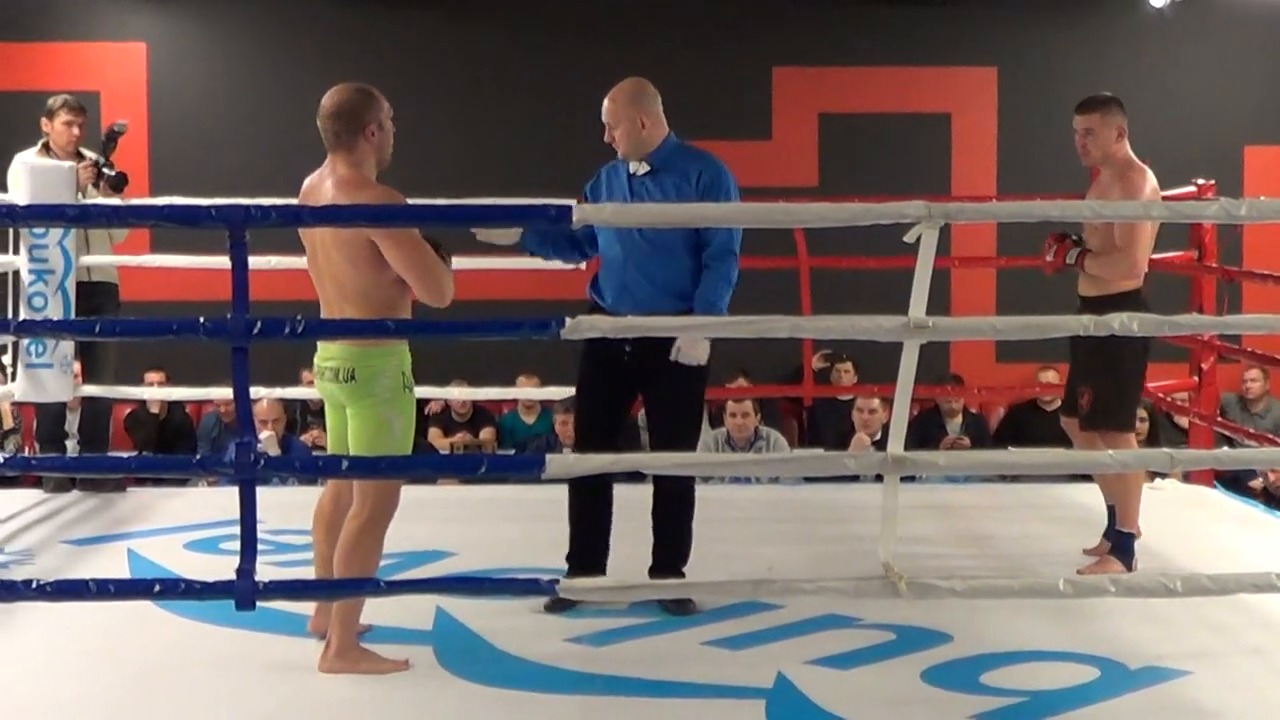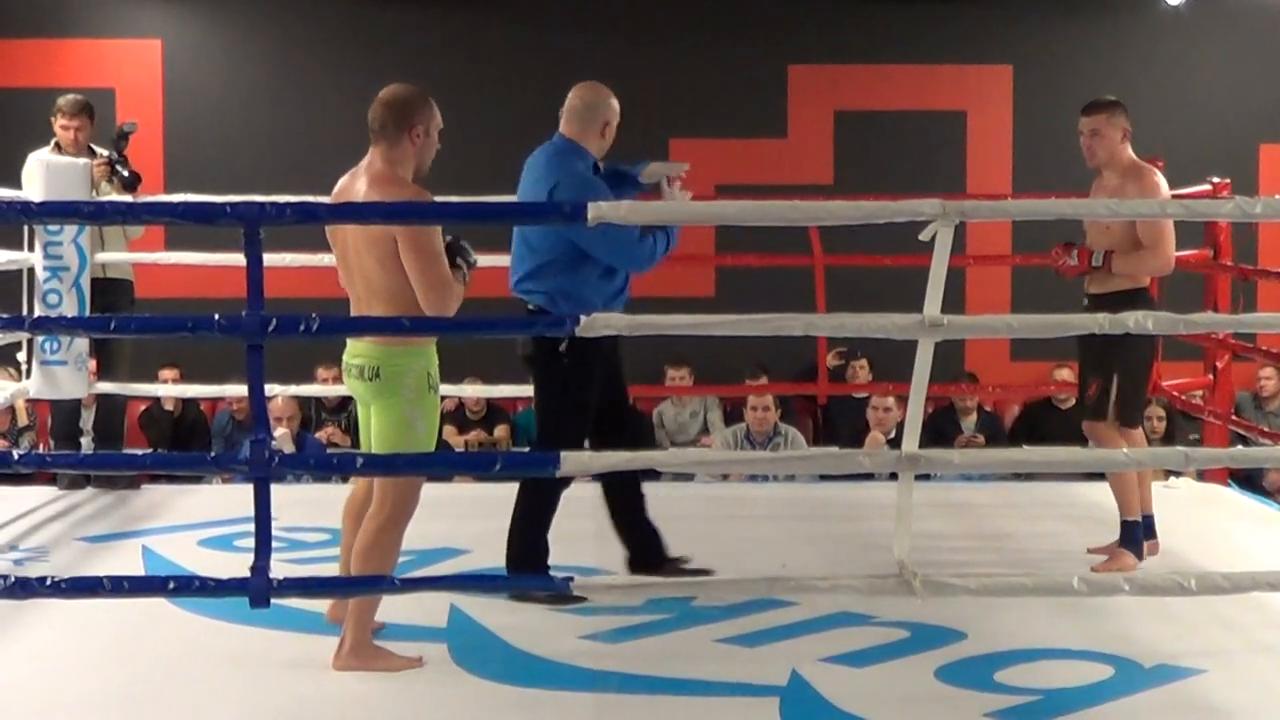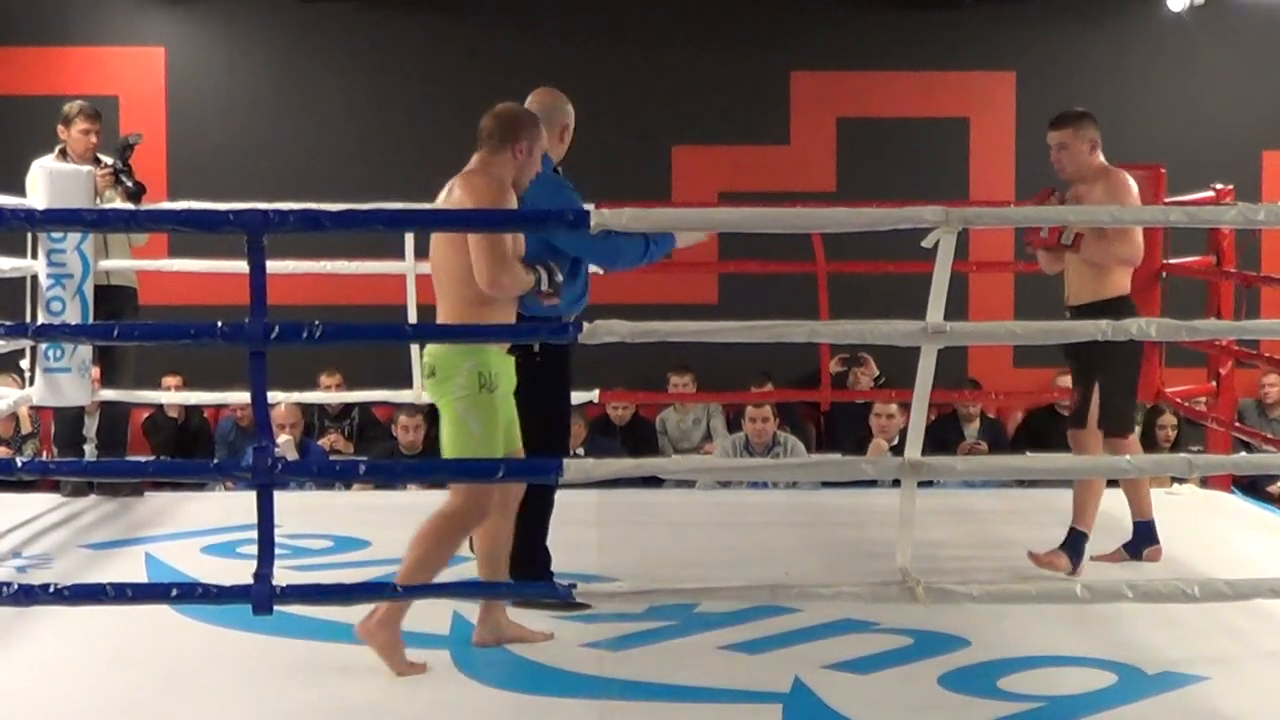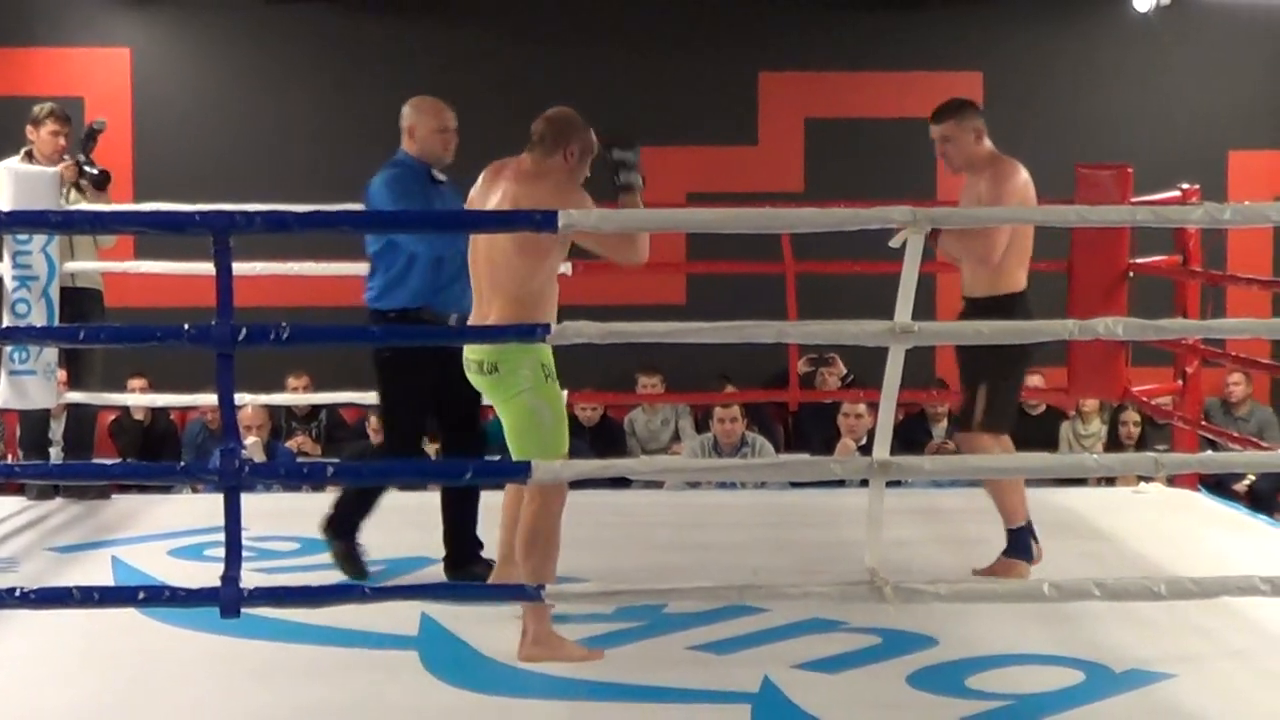
dt=0.7s
person 1, frame 1
left shoulder: (313, 189)
right shoulder: (376, 200)
right elbow: (438, 291)
left wrist: (408, 256)
right wrist: (435, 258)
left hip: (332, 355)
right hip: (375, 361)
left knee: (342, 485)
right knee: (375, 501)
left ankle: (326, 610)
right ankle: (342, 646)
person 1, frame 2
left shoulder: (347, 188)
right shoulder: (408, 200)
right elbow: (440, 304)
left wrist: (432, 261)
right wrist: (459, 266)
left hip: (364, 352)
right hip: (402, 362)
left knee: (371, 485)
right knee: (396, 501)
left ankle: (345, 598)
right ankle: (356, 642)
person 1, frame 3
left shoulder: (458, 190)
right shoulder: (489, 191)
right elbow: (496, 278)
left wrist: (531, 282)
right wrist: (536, 275)
left hip: (475, 360)
right hip: (470, 363)
left knee: (508, 486)
right knee: (471, 502)
left ankle: (493, 619)
right ankle: (385, 618)
person 1, frame 4
left shoulder: (494, 176)
right shoulder: (553, 191)
right elbow: (632, 251)
right wrist: (628, 177)
left hip: (486, 350)
right hip: (517, 356)
left knee: (528, 468)
right knee: (547, 489)
left ankle: (509, 570)
right ankle: (537, 633)
person 2, frame 1
left shoulder: (704, 174)
right shoulder: (607, 178)
left elbow: (722, 258)
right elbow: (579, 243)
left wrist: (702, 324)
right wrist: (521, 235)
left hip: (675, 341)
right hip: (609, 333)
left knee: (673, 461)
right knee: (591, 452)
left ankle: (667, 574)
right ankle: (584, 571)
person 2, frame 2
left shoulder: (549, 161)
right shoulder: (568, 180)
right elbow: (634, 252)
left wrist: (638, 176)
left hip: (578, 329)
right hip: (562, 336)
left knee: (622, 438)
right knee: (555, 450)
left ankle: (646, 553)
right ankle: (526, 571)
person 2, frame 3
right shoulder: (543, 185)
right elbow: (608, 250)
left wrist: (594, 225)
right wrist: (671, 238)
left hip: (515, 329)
right hip: (536, 335)
left knee: (533, 448)
right knee: (543, 455)
left ankle: (518, 560)
right ankle: (528, 576)
person 2, frame 4
left shoulder: (443, 187)
right shoulder: (391, 185)
right elbow: (432, 241)
left hip: (447, 332)
right hip: (402, 331)
left knee: (466, 445)
right knee: (402, 446)
left ankle: (463, 557)
right ankle: (342, 529)
person 3, frame 1
left shoulder: (1133, 182)
right shoulder: (1106, 180)
left elbow: (1131, 264)
left wrist: (1071, 256)
right wrist: (1069, 248)
left hip: (1119, 317)
right hip: (1095, 313)
left knee: (1116, 432)
right knee: (1076, 422)
left ankle: (1123, 548)
right ankle: (1118, 517)
person 3, frame 2
left shoulder: (1145, 182)
right shoulder: (1100, 184)
left elbow: (1163, 259)
left wrist: (1094, 260)
right wrist: (1075, 258)
left hip: (1129, 312)
right hip: (1099, 310)
left knee: (1100, 423)
right knee: (1122, 425)
left ankle: (1131, 538)
right ankle: (1143, 529)
person 3, frame 3
left shoulder: (1116, 184)
right shoulder: (1075, 194)
left elbow: (1131, 251)
right elbow: (1052, 265)
left wrist: (1068, 237)
right wrist: (1044, 231)
left hip: (1110, 321)
right hip: (1085, 322)
left knee: (1086, 432)
right knee: (1117, 433)
left ankle: (1073, 547)
right ankle: (1144, 537)
person 3, frame 4
left shoulder: (1004, 176)
right shoulder: (977, 179)
left elbow: (989, 251)
left wrist: (940, 230)
right wrist: (936, 237)
left hip: (1002, 317)
right hip: (981, 315)
left knee: (976, 435)
right knee: (986, 433)
left ankle: (1018, 545)
right ankle: (1020, 543)
person 4, frame 1
left shoulder: (95, 165)
right shoulder: (26, 163)
left elbow: (119, 235)
left wrist: (110, 199)
right wrist: (72, 187)
left hip: (100, 282)
left knee: (101, 378)
person 4, frame 2
left shoulder: (108, 162)
right shoulder: (39, 162)
left elbow: (134, 230)
left wrist: (123, 192)
right wrist: (87, 186)
left hip: (115, 280)
left knee: (116, 374)
right ankle: (68, 465)
person 4, frame 3
left shoulder: (112, 169)
right shoulder: (45, 169)
left elbow: (139, 238)
left wrist: (127, 197)
right wrist: (91, 193)
left hip: (119, 287)
left knee: (119, 383)
person 4, frame 4
left shoulder: (79, 175)
left elbow: (107, 239)
left wrist: (97, 196)
right wrist: (54, 182)
left hip: (85, 289)
left knee: (87, 385)
